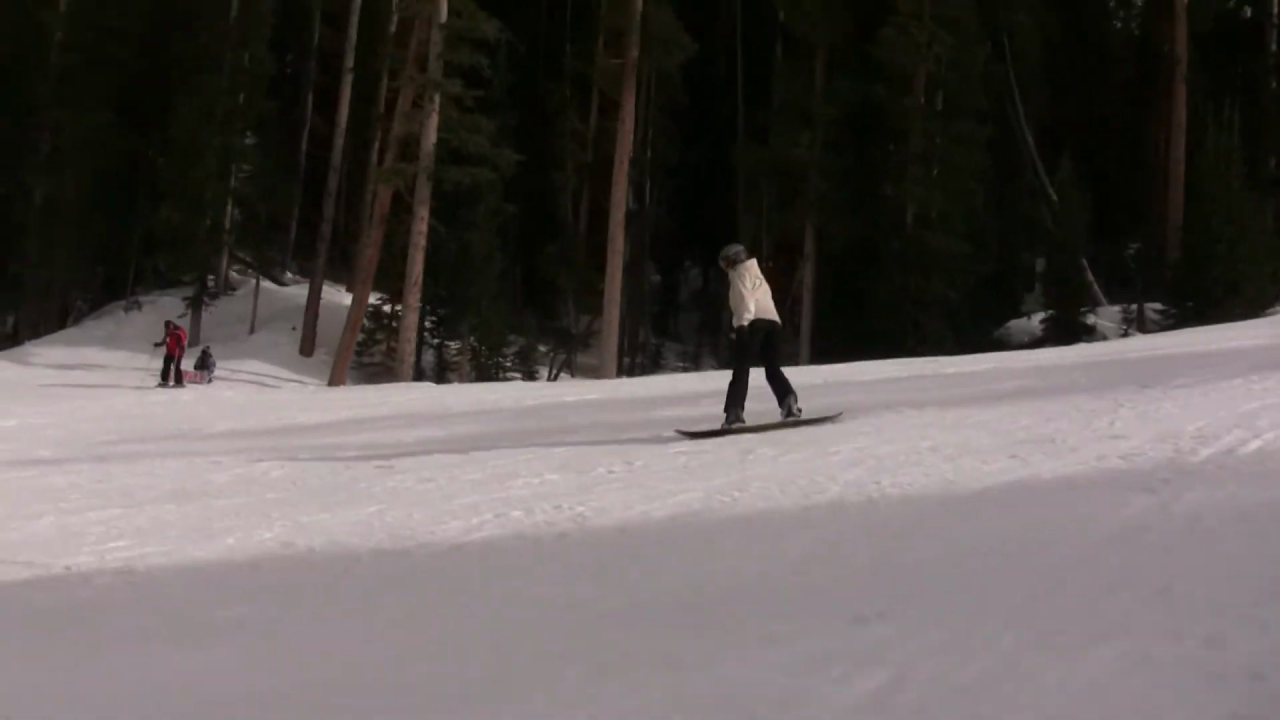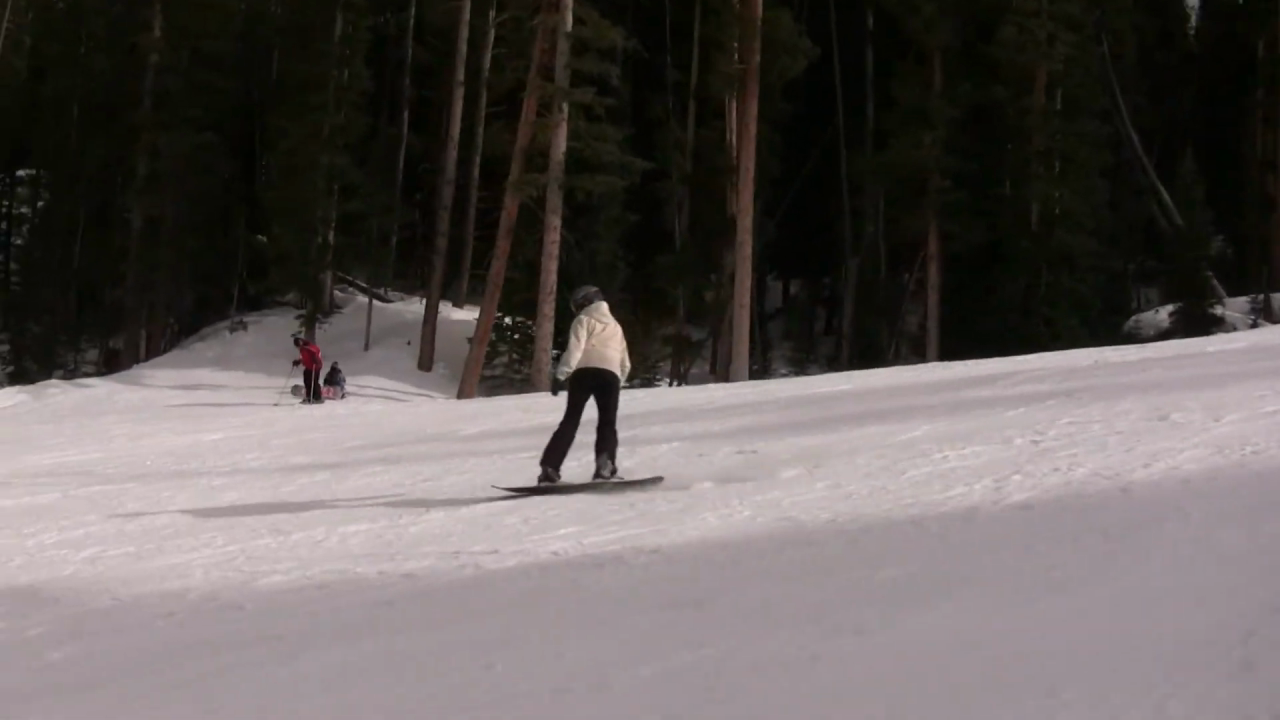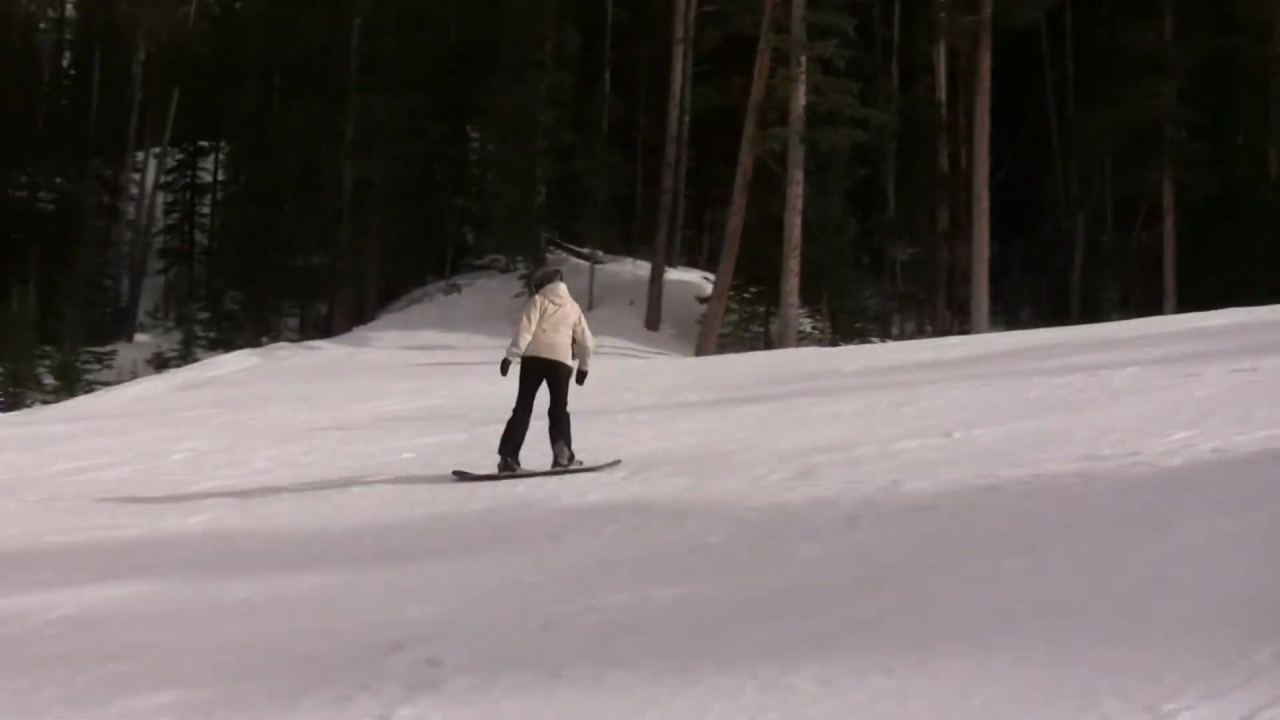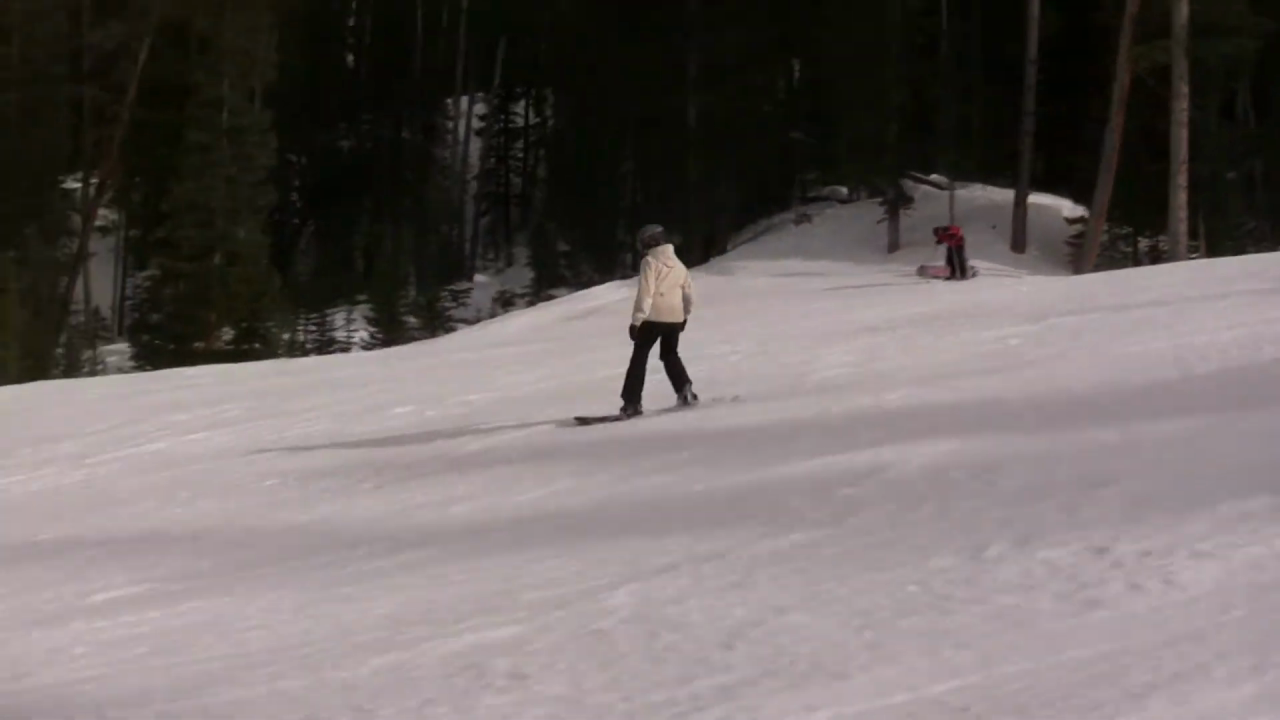
dt=0.7s
person 1, frame 1
left shoulder: (741, 274)
right shoulder: (759, 277)
left elbow: (746, 299)
left wrist: (741, 323)
right wrist: (735, 337)
left hip: (752, 323)
right hip: (773, 323)
left knee: (741, 370)
right knee: (773, 370)
left ankle: (734, 413)
right ankle: (789, 404)
person 1, frame 2
left shoulder: (583, 320)
right shoulder: (615, 325)
left elbow: (574, 349)
right elbow: (625, 364)
left wrist: (561, 375)
right wrist: (616, 385)
left hip: (584, 371)
right hip: (610, 374)
left knee: (569, 422)
right knee: (607, 424)
left ankle: (549, 469)
right ankle: (605, 465)
person 1, frame 3
left shoulder: (539, 300)
right shoulder: (572, 306)
left elbow: (525, 330)
right elbow: (586, 342)
left wrist: (510, 356)
right wrist: (583, 366)
left hip: (534, 357)
right hip: (560, 361)
left knee: (522, 408)
right knee: (559, 410)
left ankle: (508, 458)
right ankle: (562, 453)
person 1, frame 4
left shoulder: (650, 262)
right shoulder: (678, 264)
left elbow: (645, 294)
right elbow: (688, 295)
left wrist: (636, 320)
right wrist: (684, 315)
left hip: (652, 318)
right hip: (674, 318)
left knee: (639, 359)
right knee: (670, 355)
left ankle: (632, 403)
right ankle: (686, 392)
